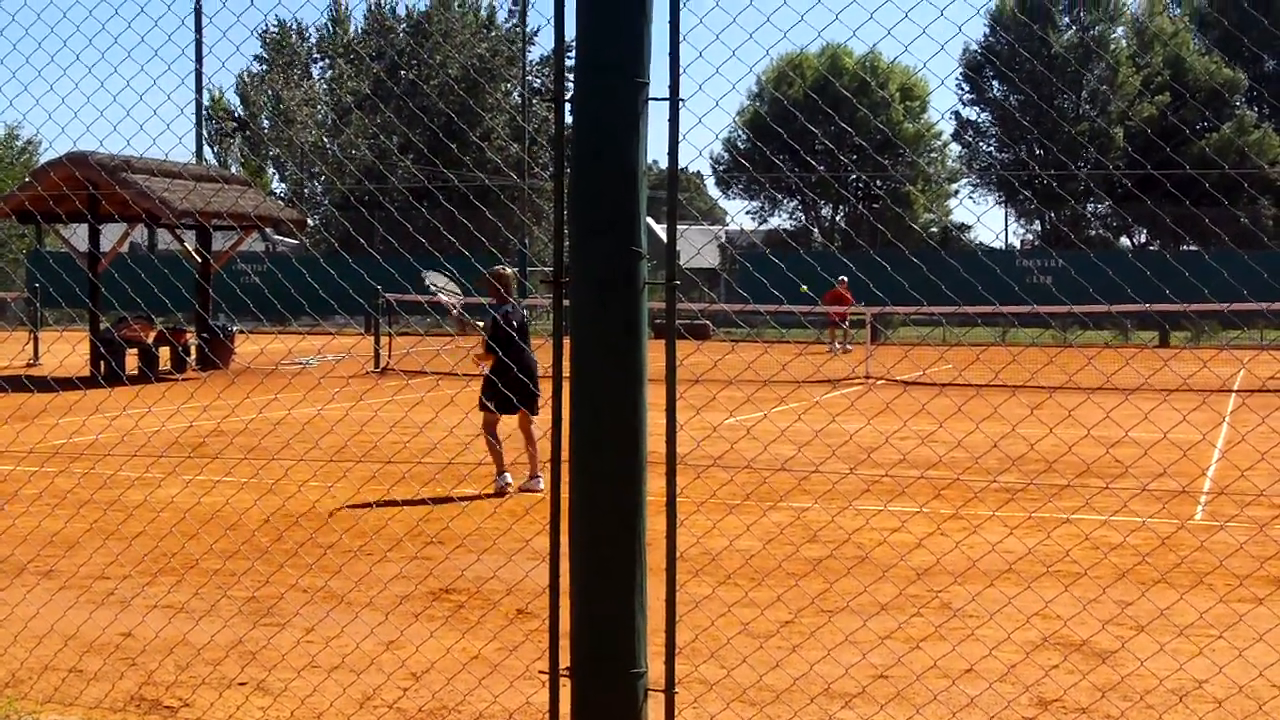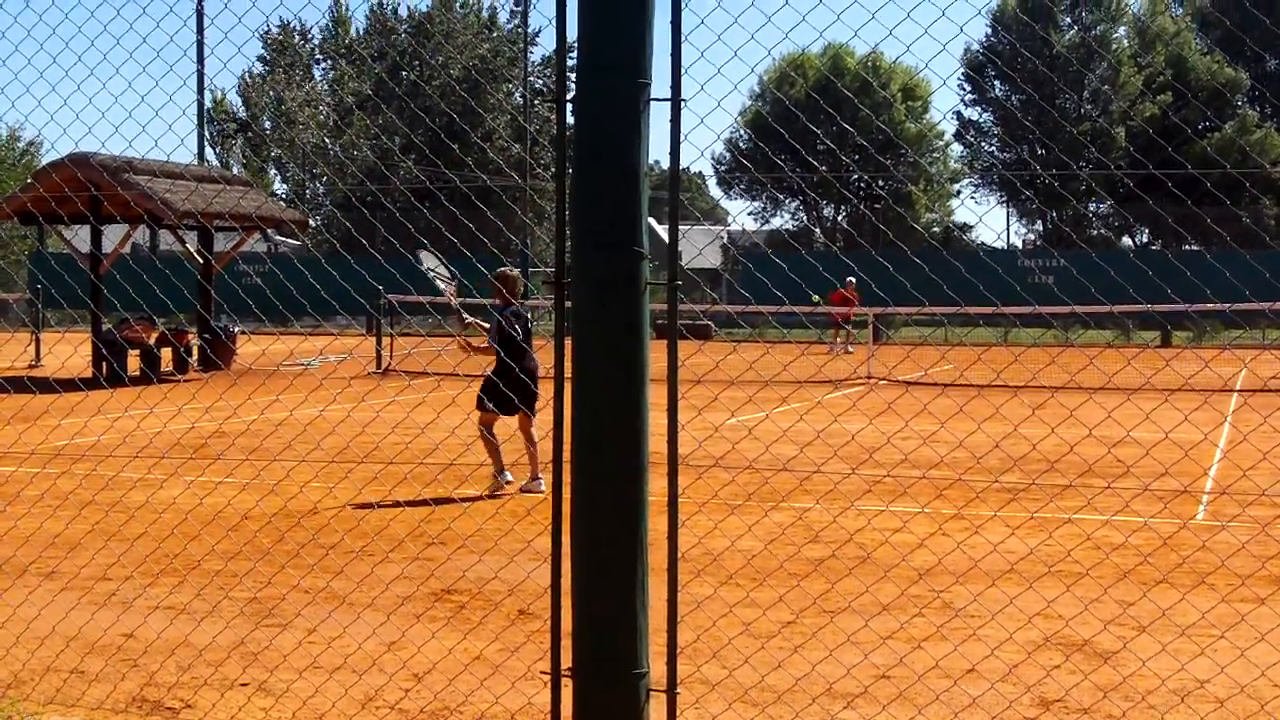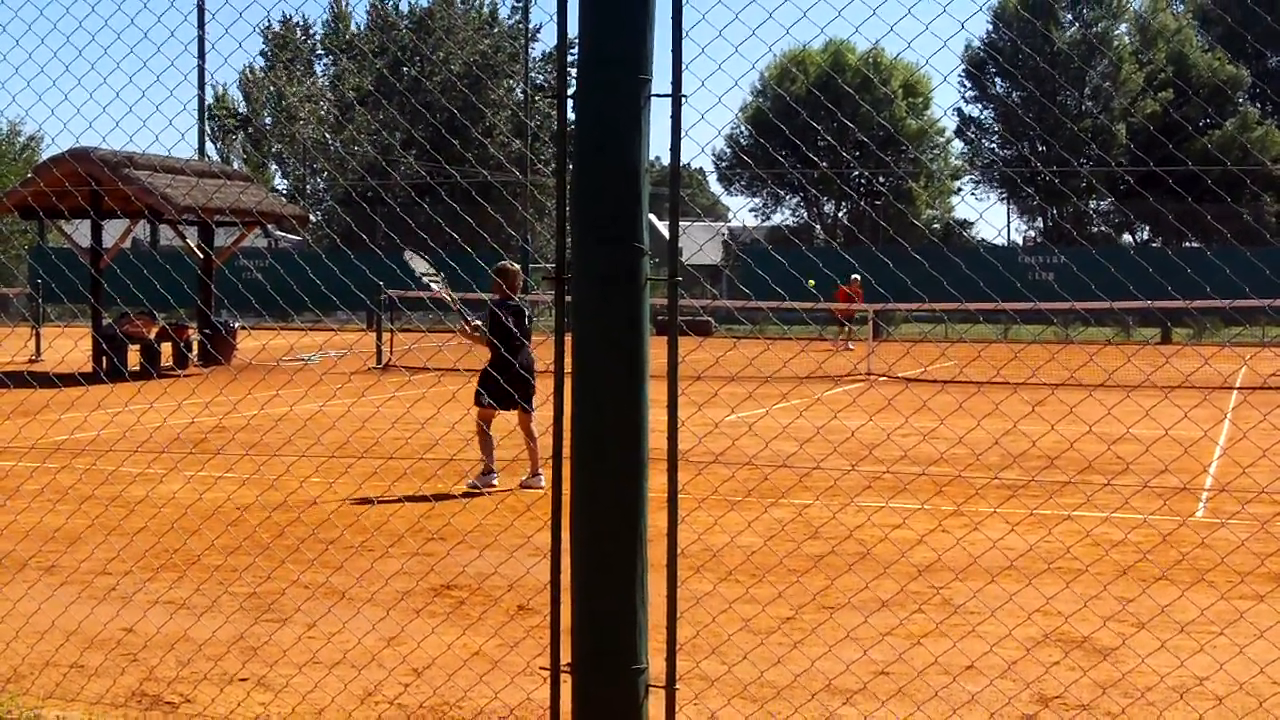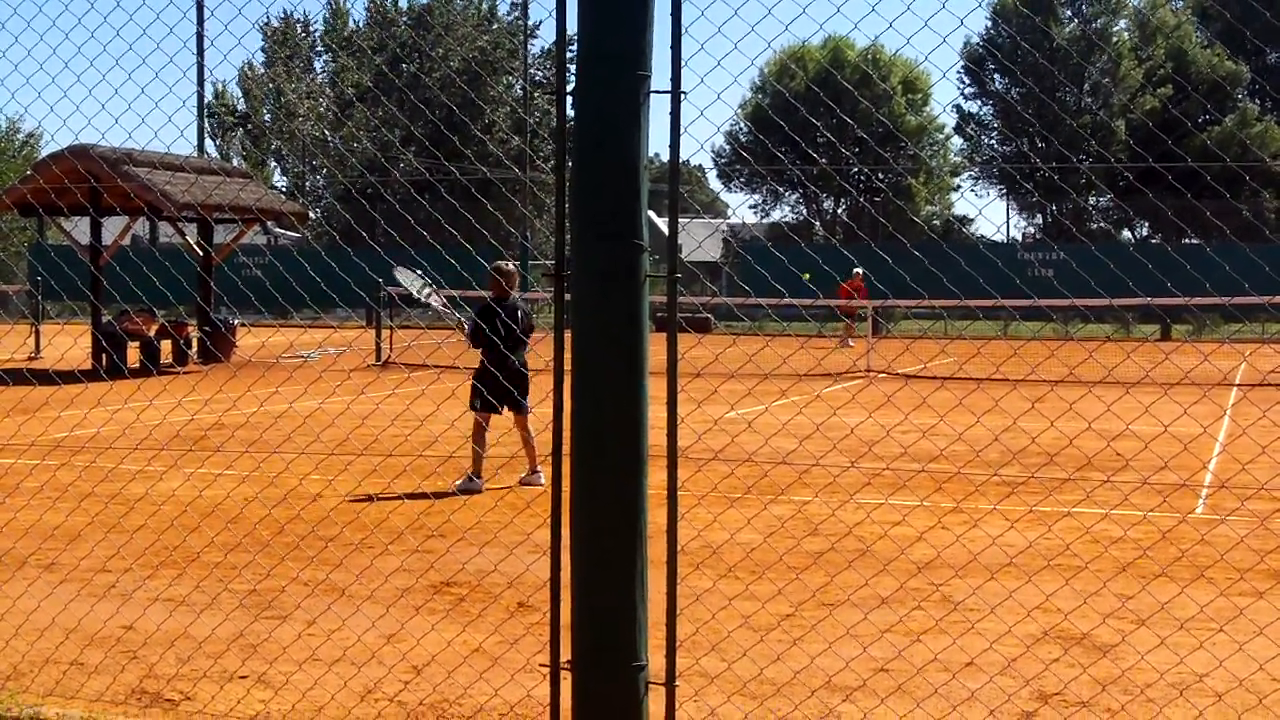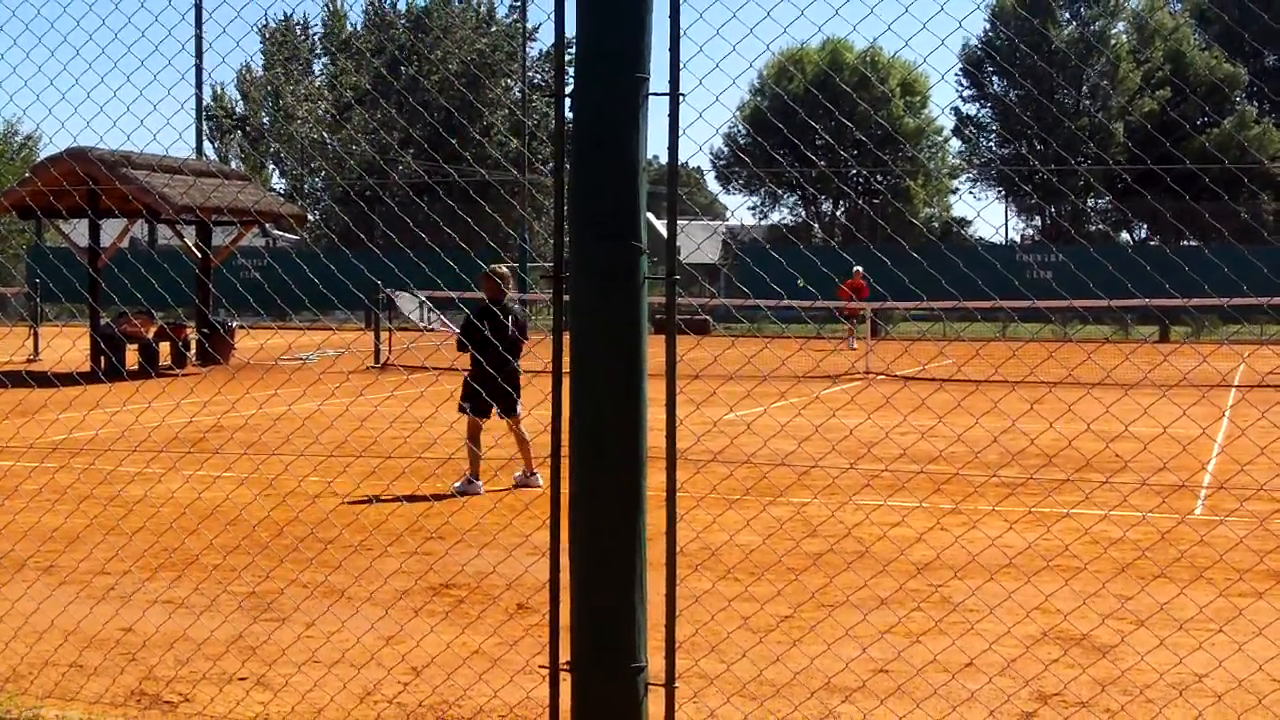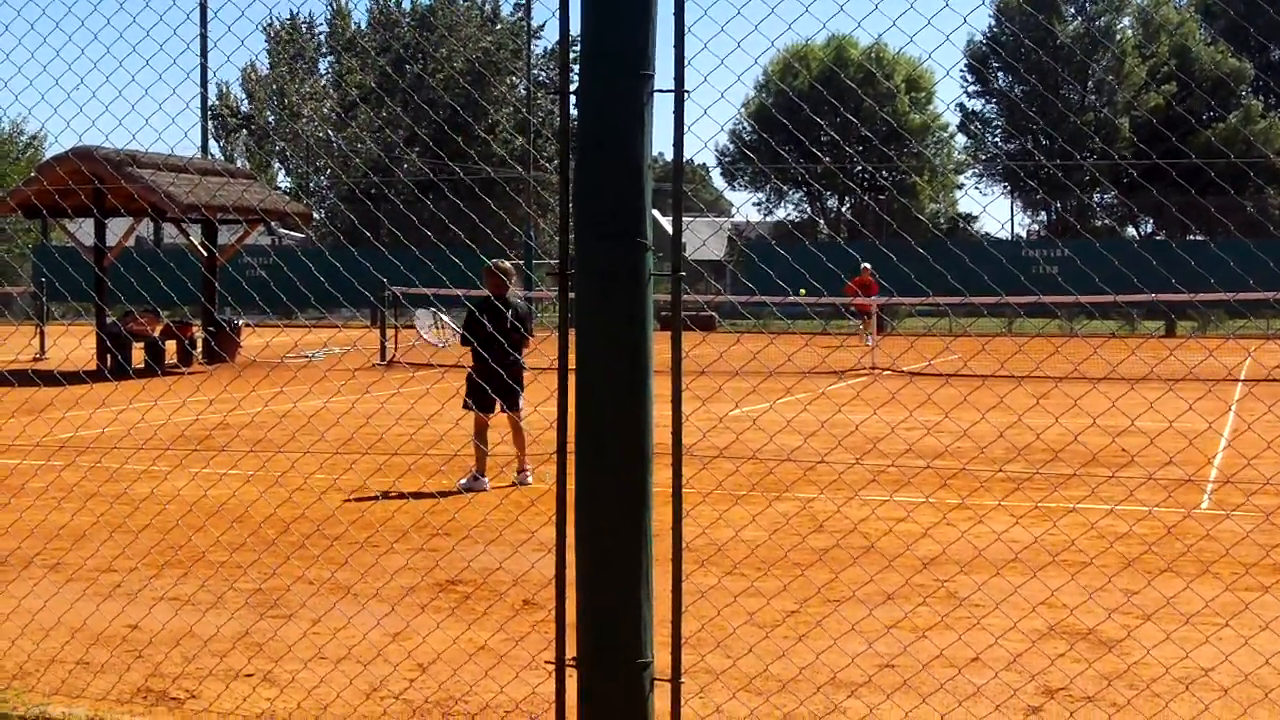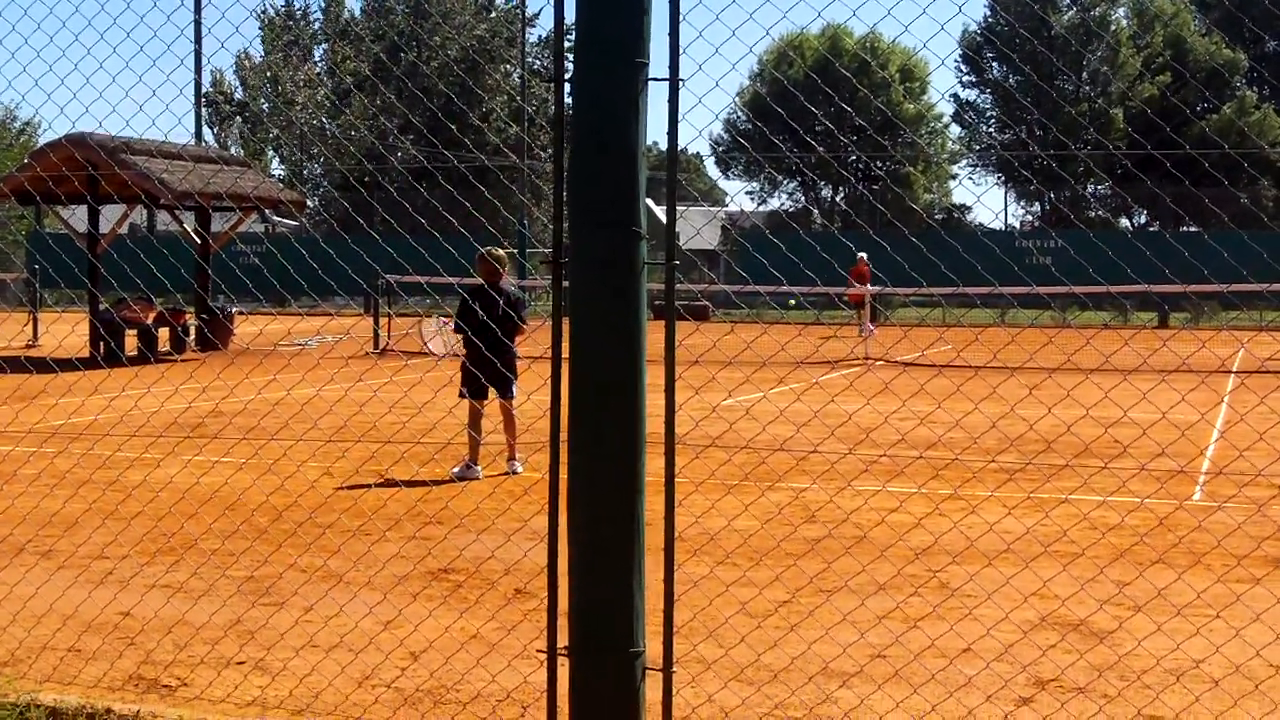
dt=0.1s
person 1, frame 1
left shoulder: (498, 313)
right shoulder: (518, 310)
left elbow: (492, 351)
left wrist: (480, 357)
left hip: (503, 374)
right hip: (527, 373)
left knee: (489, 425)
right knee: (526, 425)
left ankle: (503, 475)
right ankle: (535, 477)
person 1, frame 2
left shoulder: (503, 313)
right shoulder: (523, 312)
left elbow: (496, 348)
left wrist: (472, 347)
right wrist: (476, 322)
left hip: (506, 374)
right hip: (528, 374)
left knee: (486, 424)
right knee: (527, 426)
left ankle: (501, 473)
right ankle: (536, 478)
person 1, frame 3
left shoulder: (497, 307)
right shoulder: (524, 308)
left elbow: (488, 340)
left wrist: (469, 332)
right wrist: (481, 326)
left hip: (500, 371)
right hip: (524, 368)
left knee: (484, 420)
right knee: (526, 422)
left ankle: (489, 472)
right ankle: (535, 474)
person 1, frame 4
left shoulder: (487, 308)
right shoulder: (523, 309)
left elbow: (476, 342)
left wrist: (470, 331)
left hip: (492, 371)
right hip: (518, 370)
left knee: (480, 423)
right knee: (522, 422)
left ankle: (476, 477)
right ankle: (535, 471)
person 1, frame 5
left shoulder: (477, 314)
right shoulder: (517, 314)
left elbow: (463, 347)
right elbow: (522, 346)
left wrist: (480, 349)
left hip: (481, 376)
right hip: (508, 376)
left knee: (474, 427)
right knee: (516, 425)
left ankle: (474, 479)
right ankle: (530, 473)
person 1, frame 6
left shoulder: (479, 308)
right shoulder: (521, 308)
left elbow: (467, 342)
right elbow: (527, 342)
left hip: (484, 371)
right hip: (512, 371)
left knee: (481, 422)
right knee: (516, 420)
left ankle: (480, 476)
right ankle: (523, 470)
person 1, frame 7
left shoulder: (471, 295)
right shoulder: (513, 295)
left elbow: (460, 330)
right elbow: (521, 329)
left hip: (476, 359)
right hip: (504, 359)
left knee: (475, 411)
right knee: (507, 409)
left ankle: (473, 464)
right ankle: (513, 459)
